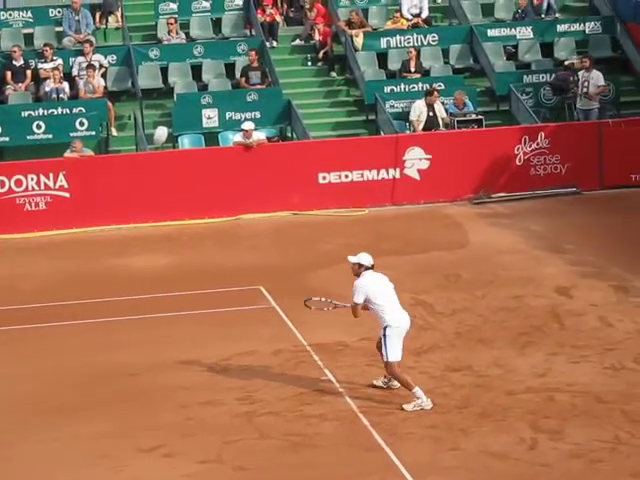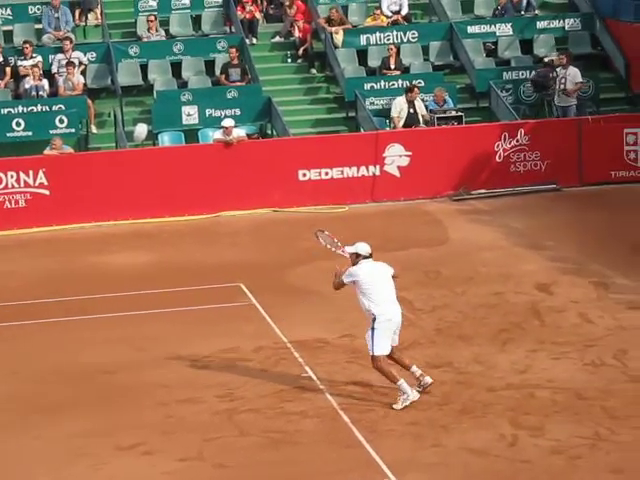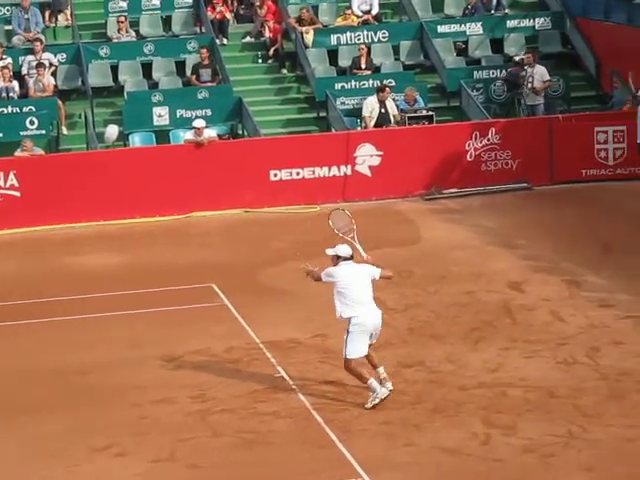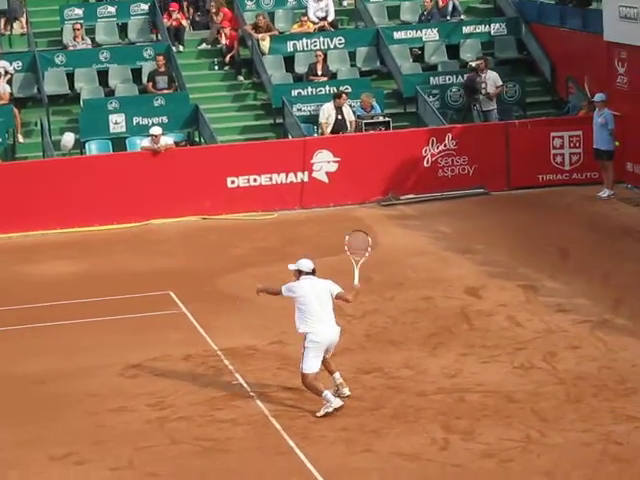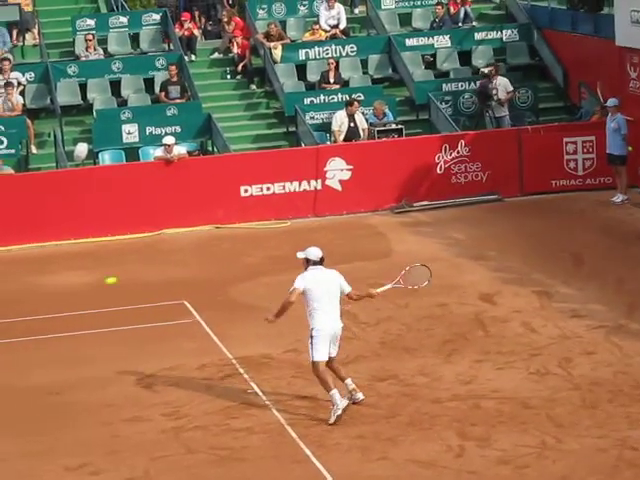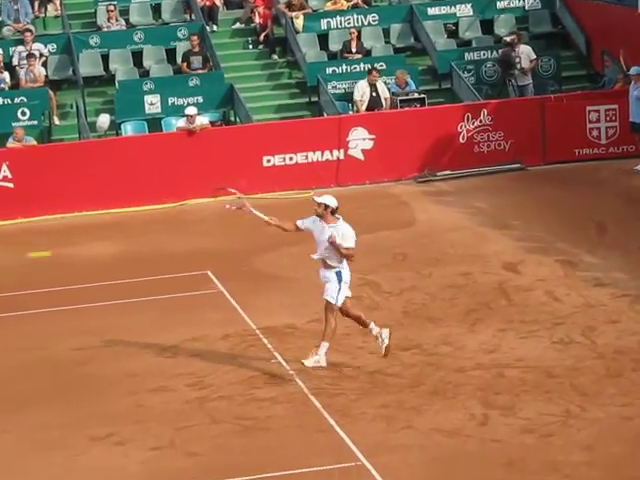
dt=0.2s
person 1, frame 1
left shoulder: (360, 283)
right shoulder: (379, 276)
left elbow: (356, 313)
left wrist: (353, 306)
left hip: (393, 325)
right hip: (403, 319)
left knee: (392, 368)
right knee: (380, 347)
left ankle: (422, 399)
right ankle: (389, 380)
person 1, frame 2
left shoulder: (354, 271)
right shoulder: (382, 265)
left elbow: (336, 286)
right elbow: (395, 275)
left wrist: (339, 275)
left hip: (382, 319)
right hip: (395, 314)
left knee: (378, 362)
right knee: (391, 352)
left ankle: (408, 393)
right ankle: (422, 378)
person 1, frame 3
left shoulder: (334, 272)
right shoulder: (363, 268)
left elbow: (316, 278)
right elbow: (389, 274)
left wrist: (310, 271)
right wrist: (371, 264)
left hip: (359, 321)
right hip: (375, 317)
left knee: (351, 364)
right knee: (365, 348)
left ankle: (378, 390)
right ankle: (384, 381)
person 1, frame 4
left shoulder: (296, 287)
right shoulder: (326, 284)
left elbow: (275, 291)
right elbow: (349, 298)
left wrist: (262, 289)
right wrist: (355, 289)
left hip: (315, 336)
right hip: (333, 333)
left knee: (308, 380)
right knee: (323, 357)
left ankle: (331, 400)
right ankle: (342, 387)
person 1, frame 5
left shoulder: (304, 278)
right shoulder: (335, 275)
left elbow: (290, 299)
right elbow: (353, 296)
left wrist: (276, 316)
right wrist: (369, 294)
left hip: (320, 329)
right hip: (335, 325)
left knee: (319, 368)
right knee: (331, 362)
left ankle: (338, 402)
right ankle: (355, 392)
person 1, frame 6
left shoulder: (345, 229)
right shoulder: (315, 221)
left elbow: (350, 256)
right elbow: (293, 227)
left wrist: (337, 246)
right wrist: (276, 223)
left hip: (338, 274)
right hip: (328, 273)
left knee: (330, 311)
right knee: (346, 310)
left ankle: (320, 356)
right ankle: (379, 333)
